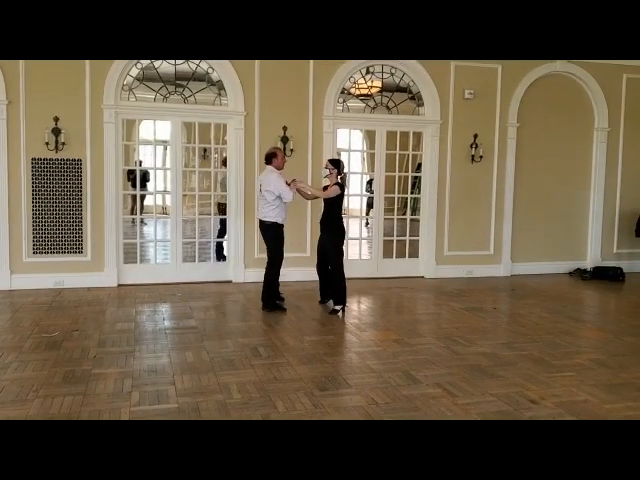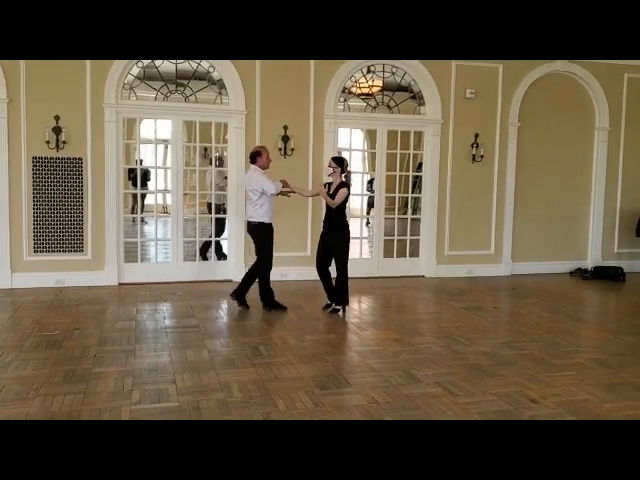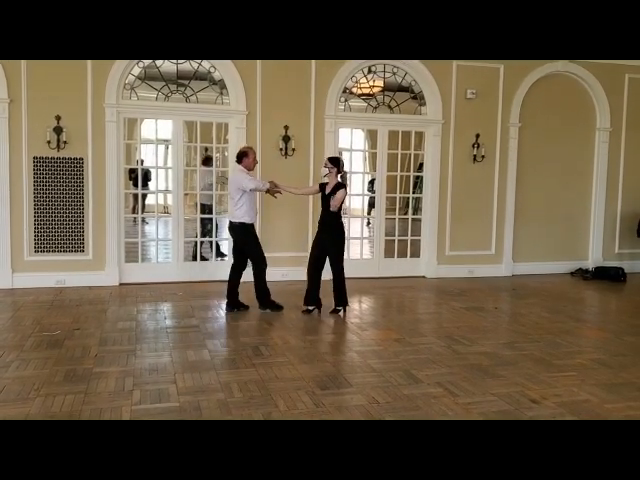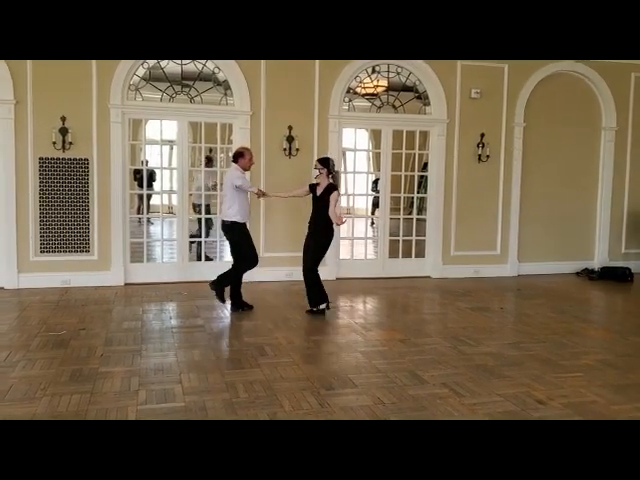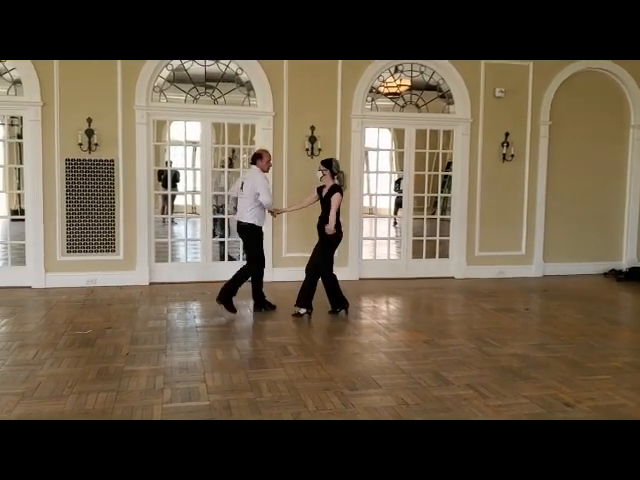
dt=0.3s
person 1, frame 1
left shoulder: (265, 175)
right shoulder: (275, 177)
right elbow: (288, 197)
left wrist: (287, 187)
right wrist: (292, 187)
left hip: (267, 223)
right hip: (272, 224)
left knee: (275, 258)
right knee: (275, 261)
left ankle: (272, 293)
right ankle: (268, 302)
person 1, frame 2
left shoulder: (252, 174)
right shoulder: (258, 175)
right elbow: (272, 189)
left wrist: (280, 190)
right wrist: (281, 184)
left hip: (256, 223)
right hip: (261, 225)
left knee: (263, 260)
right knee: (265, 262)
left ankle: (240, 292)
right ankle: (268, 301)
person 1, frame 3
left shoulder: (240, 175)
right shoulder: (240, 175)
left elbow: (252, 187)
right elbow: (253, 185)
left wrist: (267, 189)
right wrist: (268, 184)
left hip: (239, 225)
right hip: (242, 226)
left knee: (240, 263)
right knee: (259, 262)
left ankle: (232, 301)
right ankle: (264, 300)
person 1, frame 4
left shoulder: (234, 174)
right shoulder: (235, 174)
right elbow: (240, 183)
left wrist: (249, 190)
right wrist: (255, 190)
left hip: (232, 224)
right hip: (234, 225)
left knee: (240, 262)
right knee: (251, 259)
left ankle: (236, 301)
right ankle: (219, 283)
person 1, frame 5
left shoulder: (246, 176)
right shoulder: (259, 177)
left elbow: (233, 193)
right elbow: (266, 201)
right wrist: (273, 208)
left hip: (246, 225)
right hip: (251, 228)
left knee: (258, 263)
right knee: (255, 264)
left ankle: (259, 301)
right ankle: (226, 294)
person 2, frame 1
left shoulder: (338, 187)
right shoulder: (326, 187)
left elbow: (323, 195)
right elbow: (309, 197)
left wrist: (305, 186)
right wrist: (298, 187)
left hip: (335, 231)
right hip: (325, 230)
left knee: (336, 266)
right knee: (322, 265)
left ankle: (339, 303)
right ankle: (328, 295)
person 2, frame 2
left shoulder: (344, 187)
right shoulder: (328, 186)
left elbow: (334, 204)
right elbow: (308, 194)
left wrist: (324, 195)
right wrist: (291, 187)
left hip: (340, 231)
right hip: (327, 229)
left knee: (341, 267)
right knee: (321, 265)
left ankle: (340, 303)
right ankle: (333, 298)
person 2, frame 3
left shoulder: (341, 188)
right shoulder: (322, 186)
left elbow: (334, 209)
right elbow: (300, 191)
left wrist: (334, 205)
right wrist: (279, 186)
left hip: (335, 231)
right hip: (322, 230)
left knee: (336, 268)
right knee: (313, 266)
left ankle: (340, 304)
right ankle: (312, 302)
person 2, frame 4
left shoulder: (333, 190)
right shoulder: (313, 187)
left elbow: (332, 211)
right elbow: (290, 194)
left wrist: (337, 220)
right wrist: (269, 194)
left hip: (324, 232)
right hip: (312, 231)
left knee: (310, 267)
right knee: (307, 268)
left ankle: (322, 301)
right ankle: (316, 303)
person 2, frame 5
left shoulder: (336, 190)
right shoulder: (322, 189)
left elbow: (333, 212)
right elbow: (304, 204)
left wrist: (331, 227)
right wrist: (282, 210)
left hip: (331, 235)
right hip: (327, 235)
left knee: (313, 268)
right knee: (325, 270)
left ankle: (304, 306)
right ankle: (339, 303)
